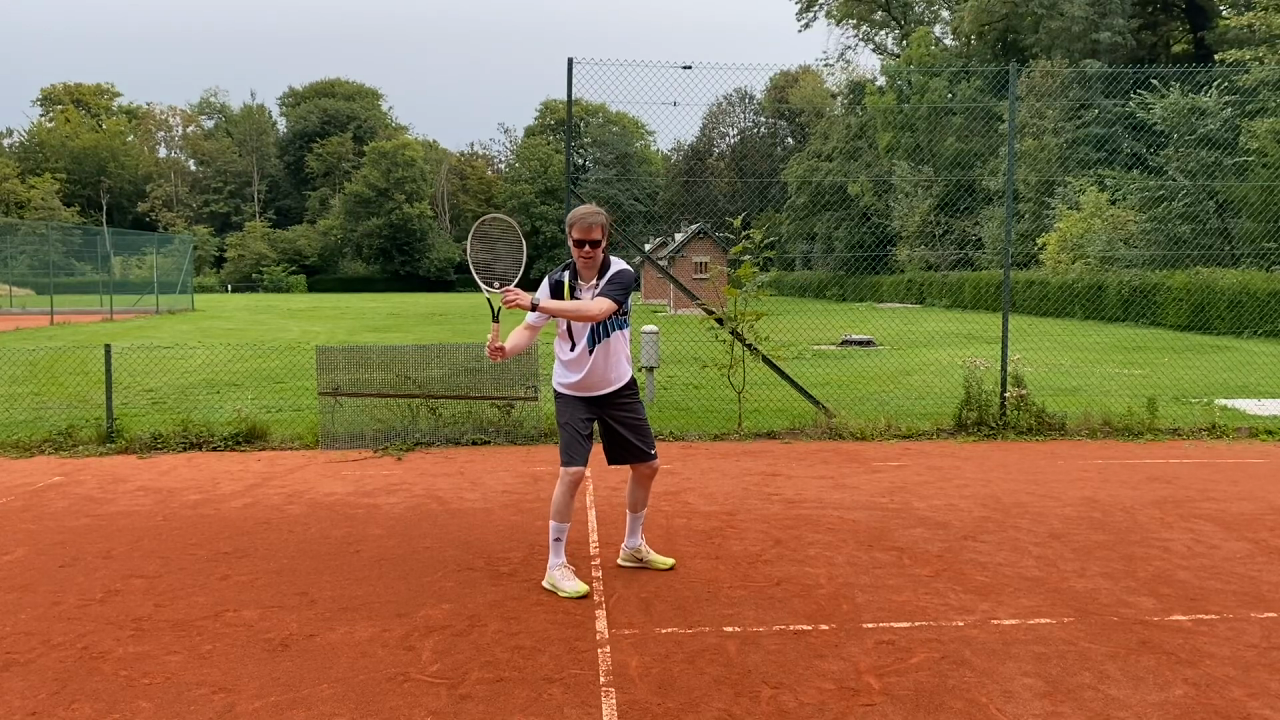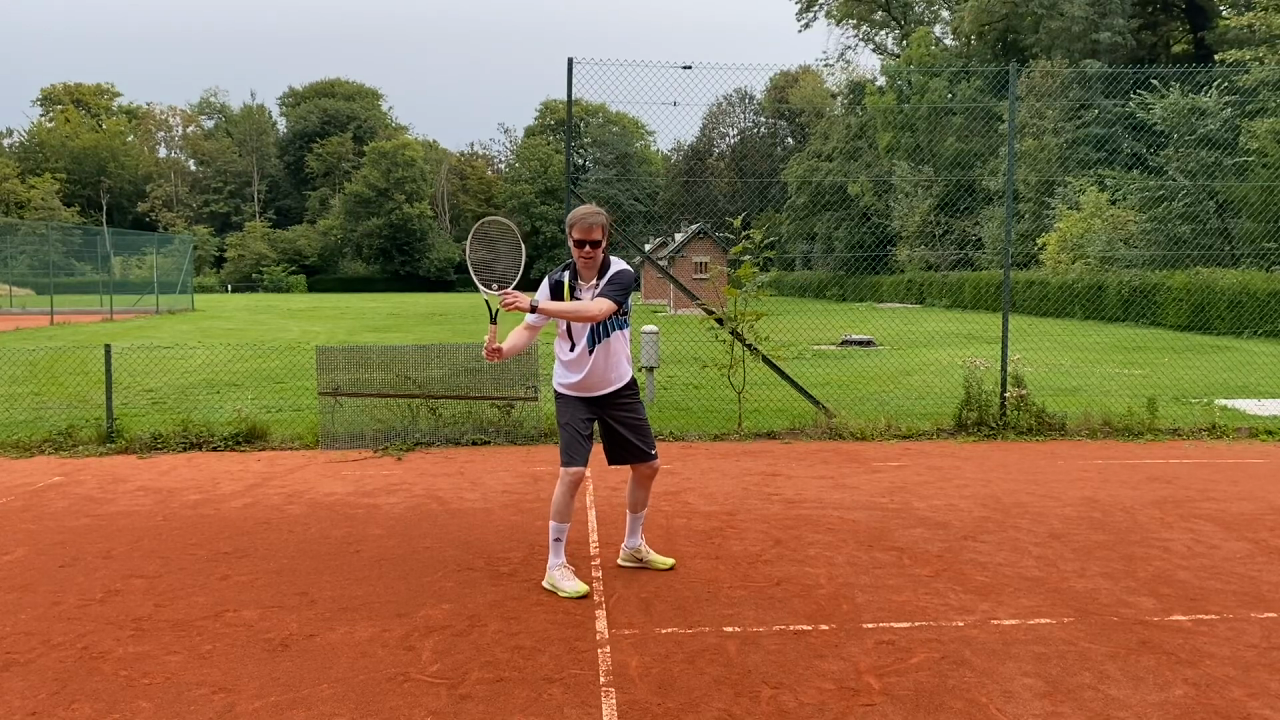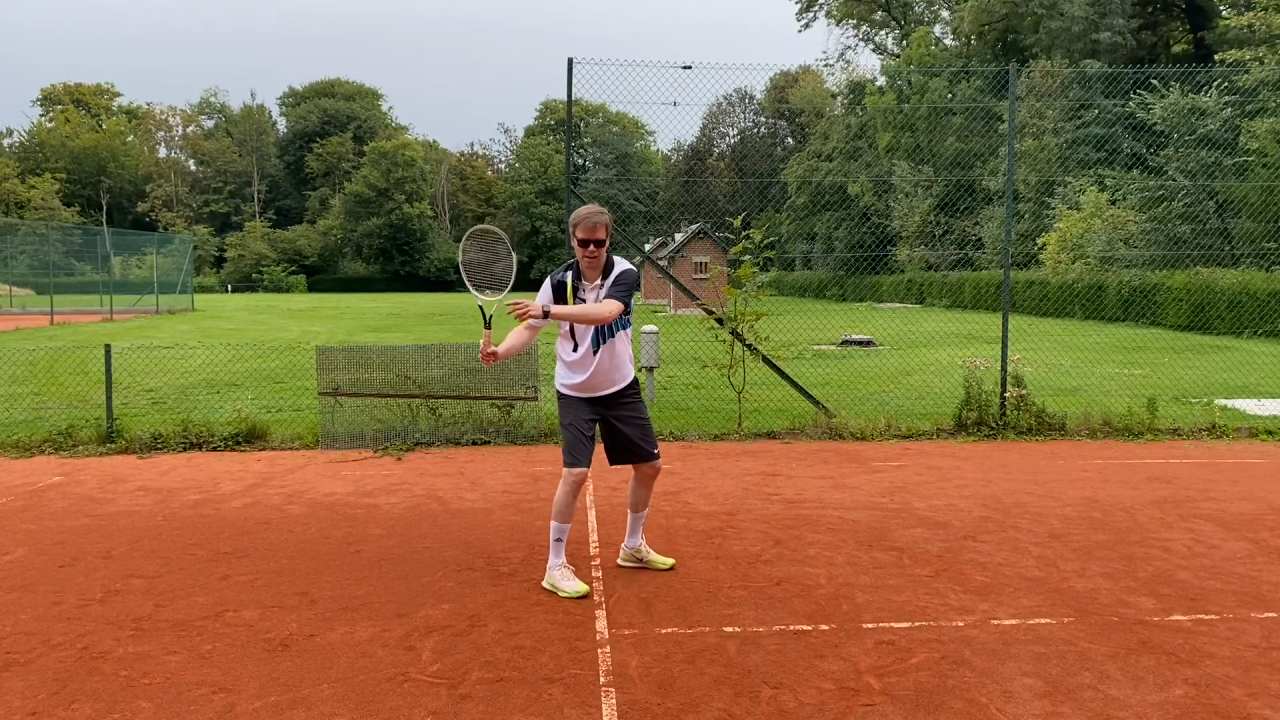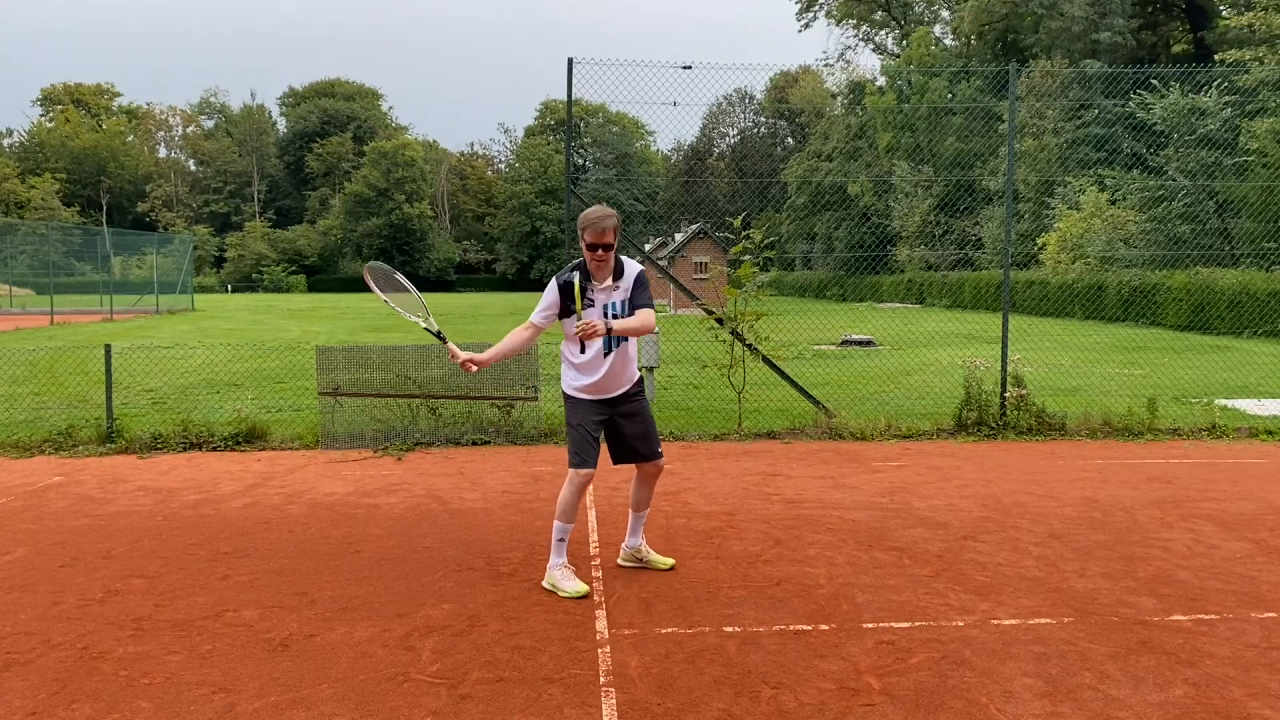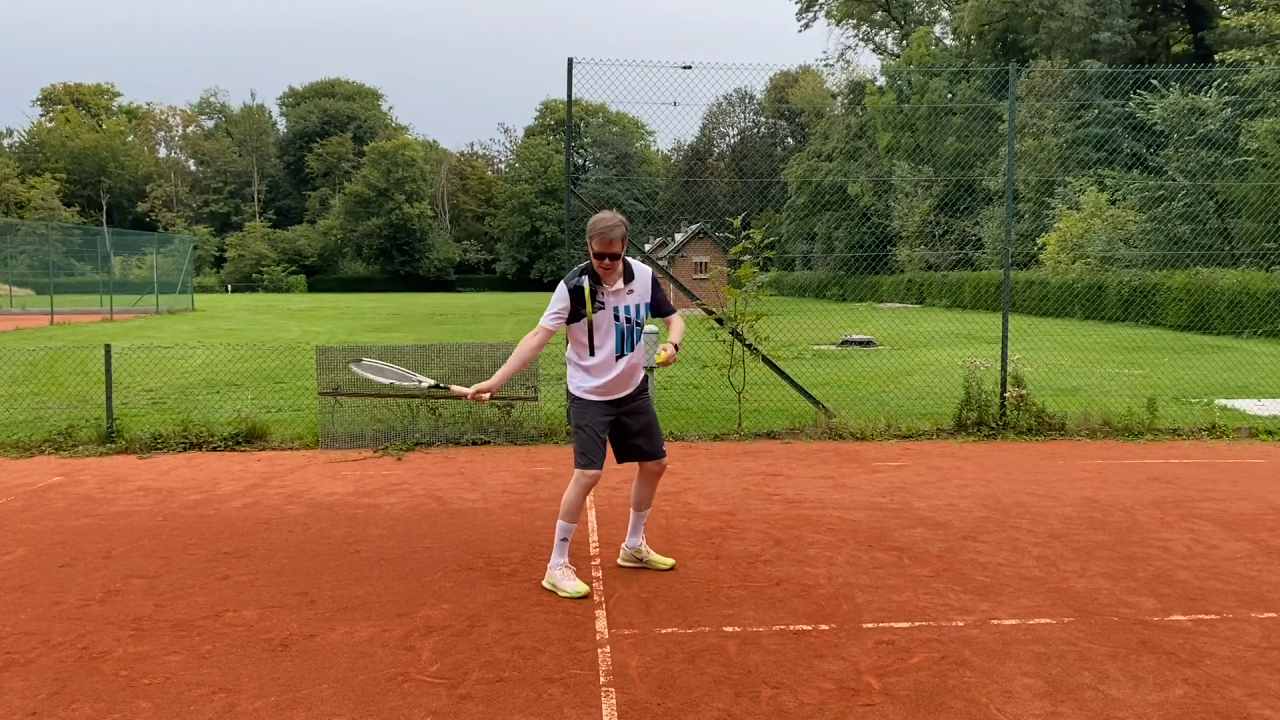
dt=0.2s
person 1, frame 1
left shoulder: (622, 274)
right shoulder: (556, 280)
left elbow: (596, 311)
right elbow: (529, 328)
left wrist: (534, 302)
right wrist: (505, 347)
left hip: (619, 388)
right hip: (573, 392)
left knee: (647, 466)
right knee: (572, 473)
left ankle: (633, 546)
right ankle: (556, 567)
person 1, frame 2
left shoulder: (622, 274)
right shoulder: (556, 281)
left elbow: (596, 311)
right elbow: (528, 329)
left wrist: (534, 303)
right wrist: (503, 349)
left hip: (619, 389)
right hip: (573, 392)
left knee: (647, 466)
right knee: (572, 473)
left ankle: (633, 546)
right ankle: (556, 567)
person 1, frame 3
left shoulder: (625, 274)
right shoulder: (558, 281)
left elbow: (605, 313)
right elbow: (528, 329)
left wrist: (546, 310)
right wrist: (500, 351)
left hip: (622, 389)
right hip: (576, 393)
left knee: (649, 466)
right knee: (575, 474)
left ankle: (633, 546)
right ankle: (556, 567)
person 1, frame 4
left shoulder: (634, 274)
right shoulder: (565, 282)
left elbow: (648, 321)
right elbow: (530, 330)
left wrist: (609, 326)
right wrist: (484, 357)
left hip: (627, 389)
right hip: (583, 394)
left knee: (652, 465)
right knee: (581, 474)
left ankle: (633, 546)
right ankle: (556, 566)
person 1, frame 5
left shoulder: (644, 276)
right shoulder: (573, 285)
left elbow: (674, 320)
right elbow: (539, 336)
left wrist: (671, 344)
right wrist: (496, 380)
left hip: (632, 390)
right hip: (589, 394)
left knee: (654, 465)
right knee: (587, 474)
left ankle: (634, 546)
right ankle: (557, 566)
